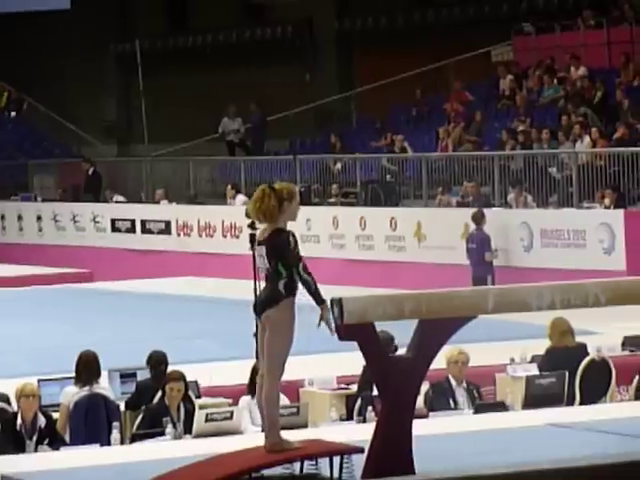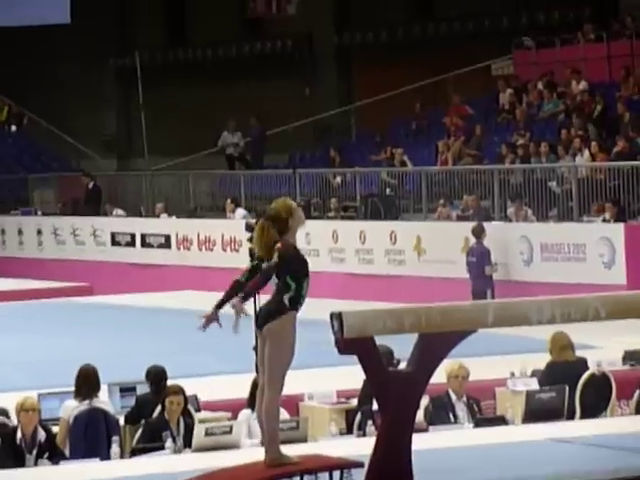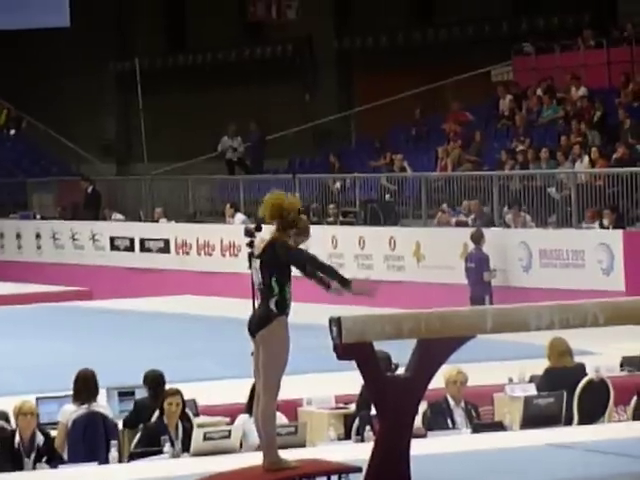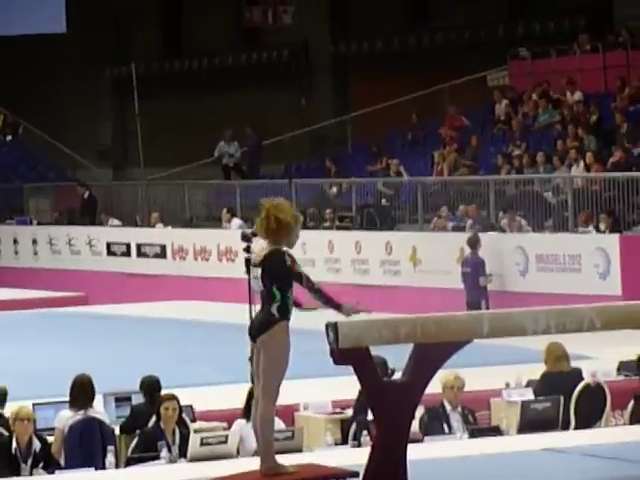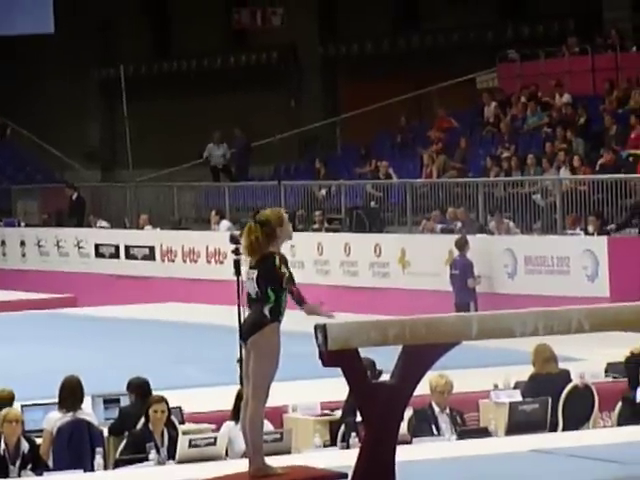
dt=0.3s
person 1, frame 1
left shoulder: (264, 234)
right shoulder: (285, 237)
right elbow: (301, 271)
right wrist: (322, 305)
left hip: (267, 303)
right hip: (279, 304)
left knee: (267, 373)
right knee: (273, 373)
left ankle: (271, 433)
right ankle: (273, 437)
person 1, frame 2
left shoulder: (277, 247)
right shoulder: (288, 250)
left elbow: (248, 276)
right elbow: (265, 273)
left wrist: (217, 309)
right wrist: (242, 299)
left hip: (268, 316)
right hip: (281, 319)
left knee: (265, 386)
right knee: (274, 387)
left ankle: (270, 448)
right ankle: (273, 452)
person 1, frame 3
left shoulder: (264, 248)
right shoulder: (279, 247)
left elbow: (306, 266)
right elbow: (312, 263)
left wrist: (332, 284)
right wrist: (347, 284)
left hip: (260, 320)
right hip: (273, 323)
left knee: (262, 392)
right knee: (269, 393)
left ankle: (267, 452)
right ankle: (271, 457)
person 1, frame 4
left shoulder: (262, 256)
right shoulder: (280, 257)
right elbow: (307, 283)
right wrist: (341, 308)
left hip: (260, 325)
right hip: (274, 328)
left knee: (261, 396)
right knee: (268, 397)
left ankle: (266, 458)
right ankle: (269, 461)
person 1, frame 5
left shoulder: (258, 258)
right shoulder: (274, 259)
right elbow: (289, 287)
right wrist: (308, 307)
left hip: (252, 327)
right hip: (265, 330)
left knee: (251, 397)
right knee: (258, 398)
left ankle: (255, 460)
right ankle: (257, 463)
